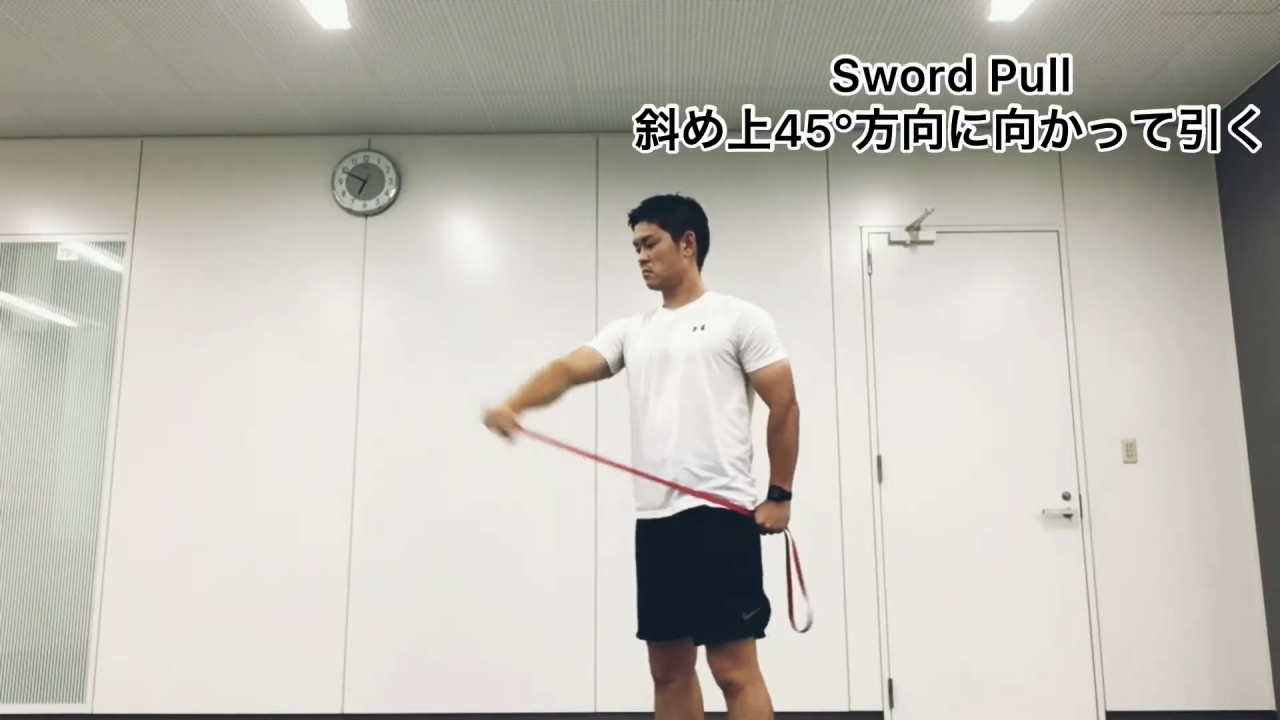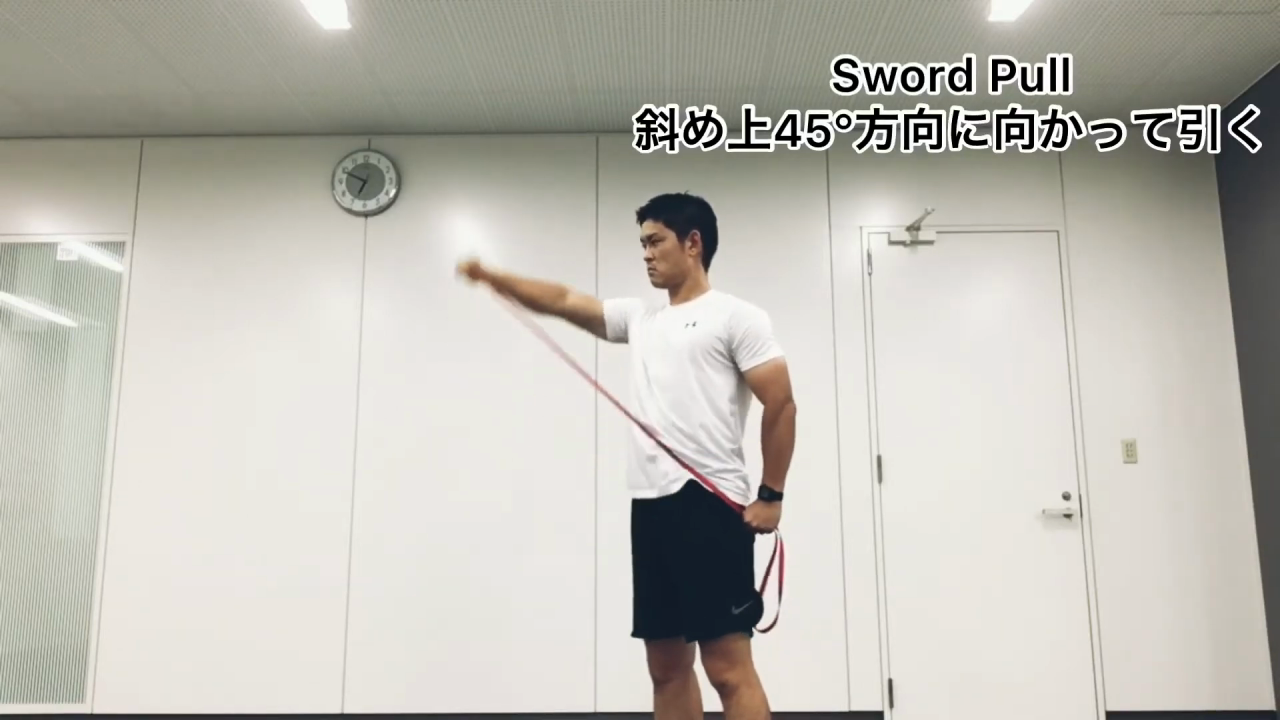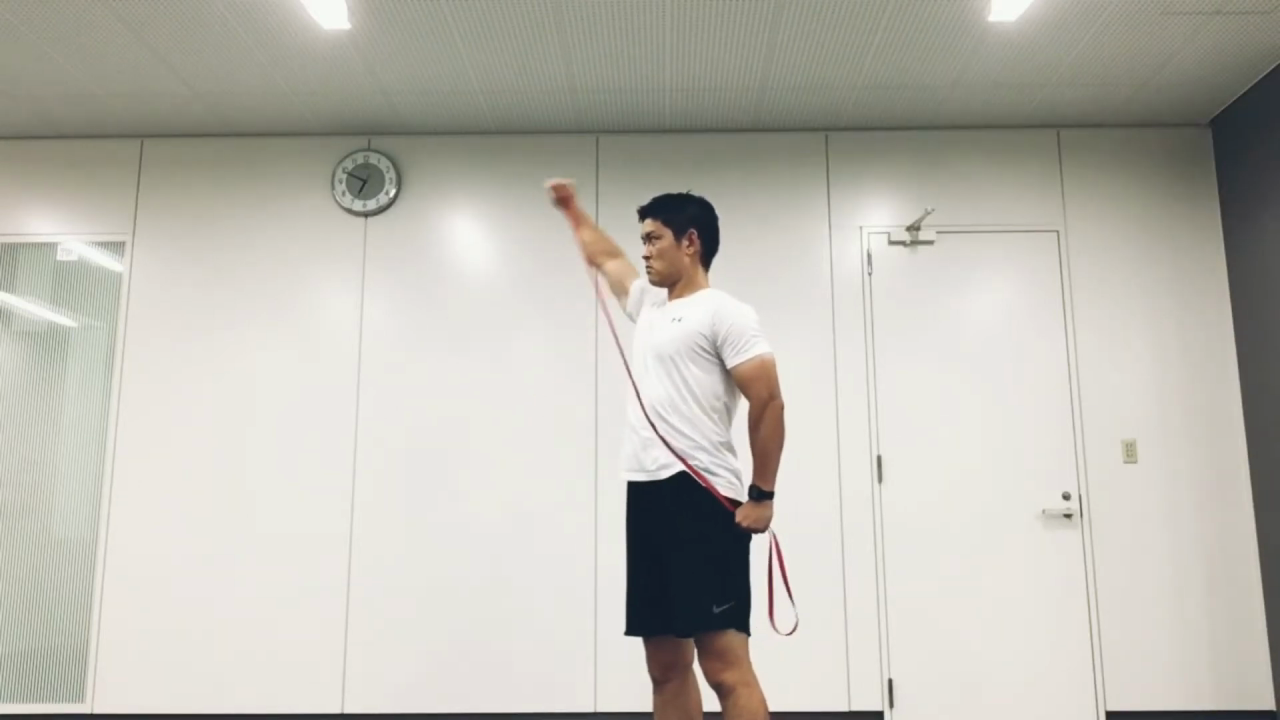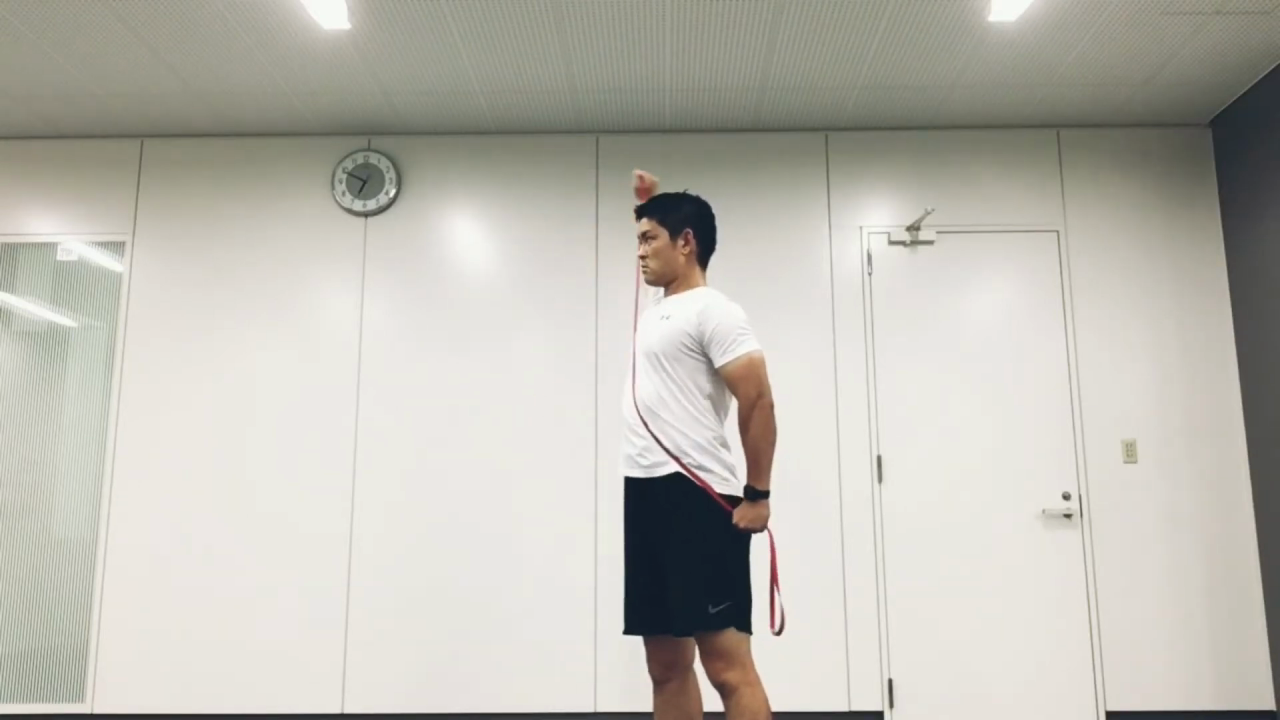
dt=0.3s
person 1, frame 1
left shoulder: (740, 319)
right shoulder: (632, 330)
left elbow: (785, 406)
right elbow: (568, 369)
left wrist: (779, 495)
right wrist: (514, 404)
left hip: (719, 514)
right hip: (655, 518)
left knee: (734, 668)
right knee: (669, 668)
person 1, frame 2
left shoulder: (735, 317)
right shoulder: (640, 318)
left elbow: (781, 405)
right elbow: (560, 300)
left wrist: (770, 495)
right wrist: (491, 274)
left hip: (709, 507)
right hip: (652, 505)
left knee: (728, 665)
right knee: (667, 663)
person 1, frame 3
left shoulder: (723, 314)
right shoulder: (650, 307)
left elbow: (769, 403)
right elbow: (604, 258)
left wrist: (761, 495)
right wrist: (572, 208)
left hip: (701, 501)
right hip: (646, 497)
left knee: (725, 664)
right knee: (666, 664)
person 1, frame 4
left shoulder: (712, 311)
right shoulder: (662, 307)
left elbow: (758, 402)
right elbow: (656, 256)
left wrist: (757, 495)
right wrist: (645, 200)
left hip: (697, 500)
right hip: (646, 498)
left knee: (726, 663)
right knee: (667, 664)
